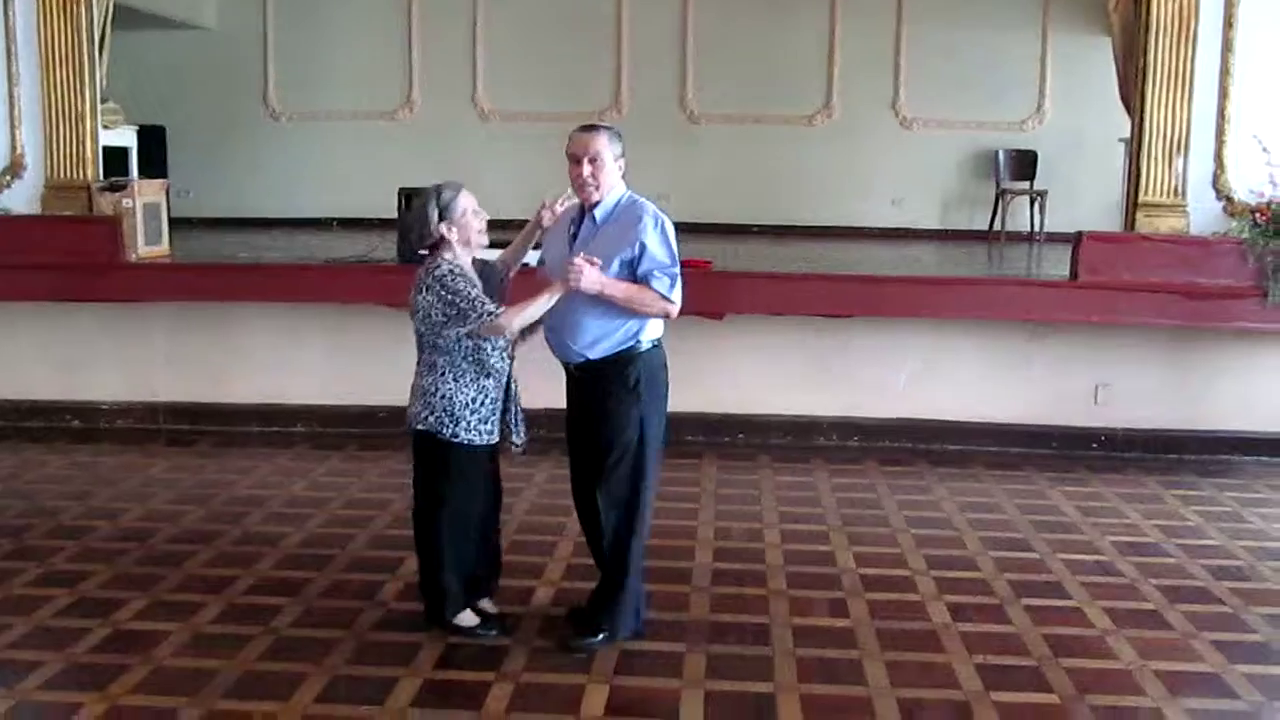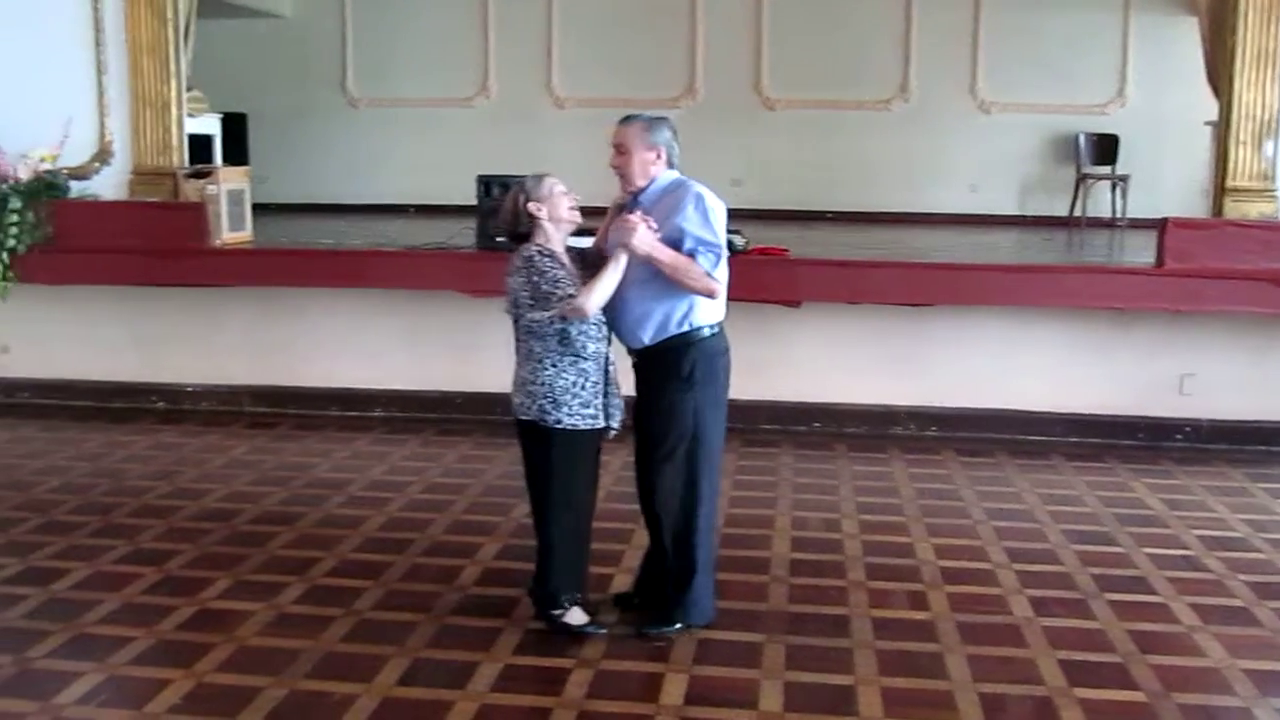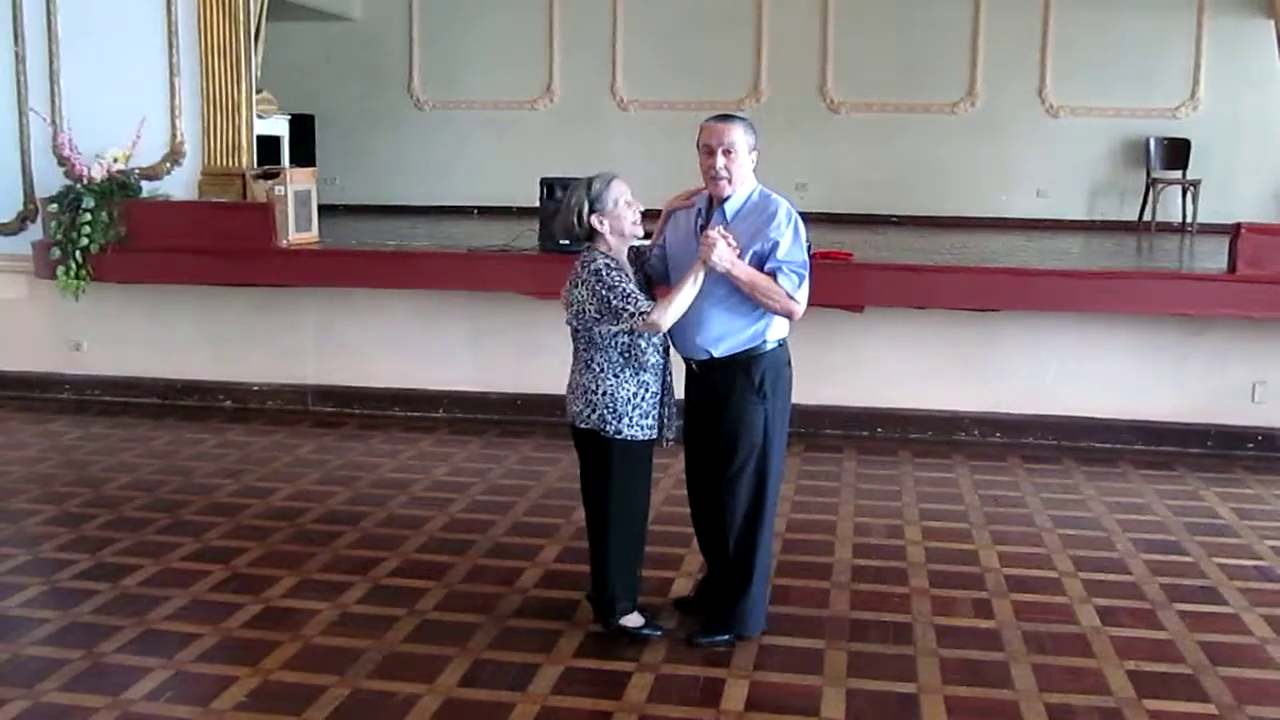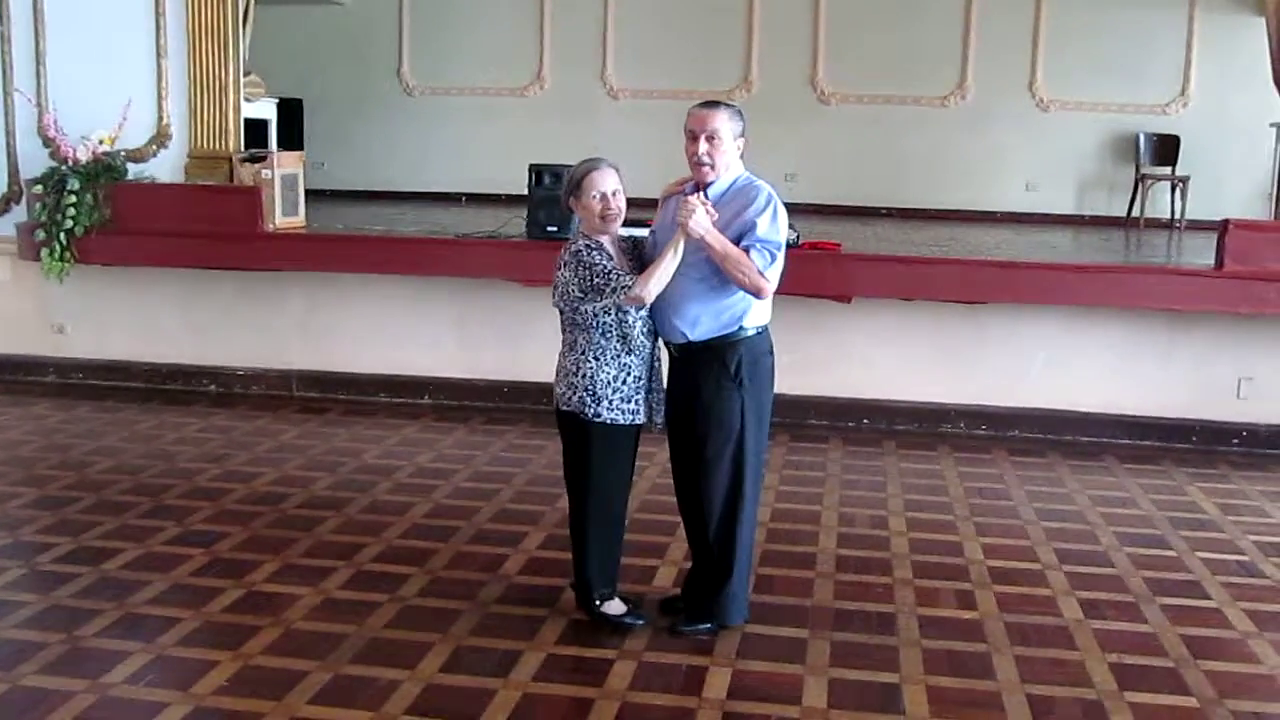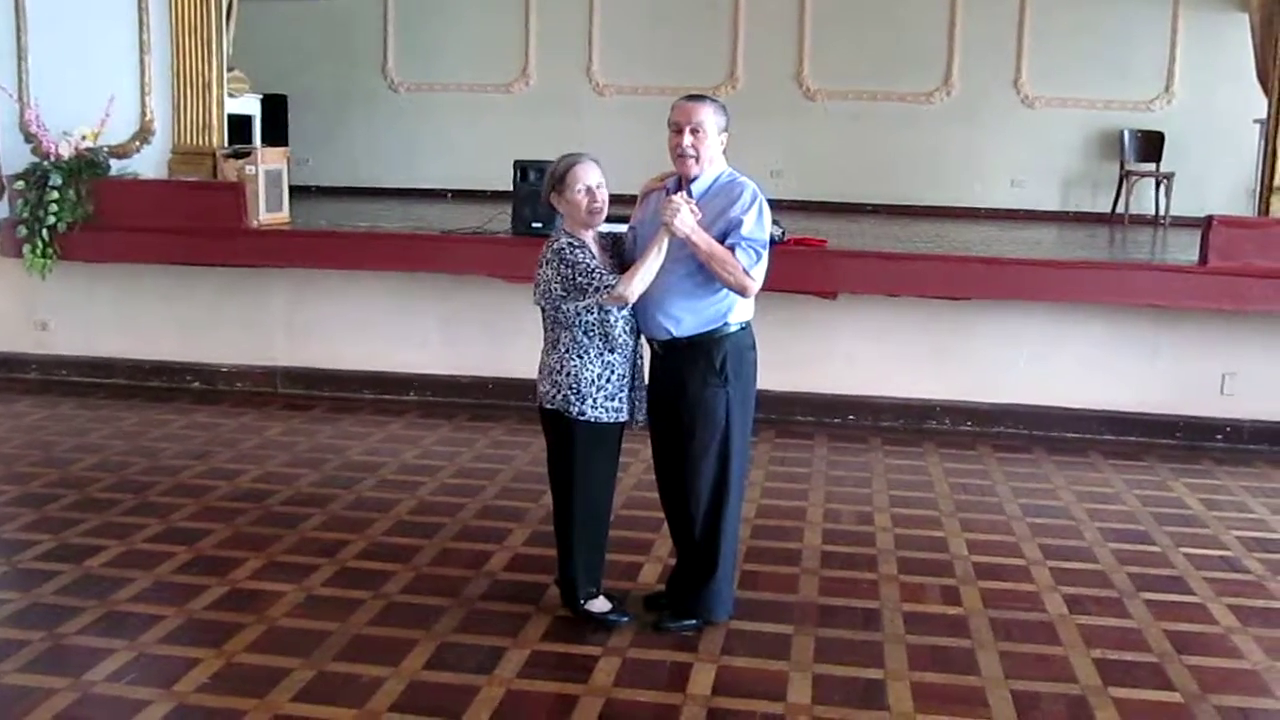
dt=1s
person 1, frame 1
left shoulder: (645, 221)
right shoulder: (561, 225)
left elbow: (668, 304)
left wrist: (601, 285)
left hip: (628, 374)
right hip: (581, 373)
left knee: (619, 494)
right knee: (588, 491)
left ankle: (619, 613)
right ankle: (608, 595)
person 1, frame 2
left shoulder: (692, 200)
right shoulder: (627, 211)
left elbow: (712, 283)
left wrist: (649, 248)
left hip: (690, 357)
right hip: (652, 358)
left knee: (683, 479)
right knee: (655, 476)
left ankle: (687, 601)
right ankle: (656, 583)
person 1, frame 3
left shoulder: (776, 216)
right shoulder: (683, 216)
left elbow: (793, 304)
right elbow: (650, 278)
left wrist: (729, 264)
left hip: (752, 373)
right hip: (701, 372)
left knee: (746, 493)
right knee: (703, 485)
left ankle: (739, 612)
right ankle: (717, 586)
person 1, frame 4
left shoulder: (759, 200)
right shoulder: (676, 201)
left elbow: (762, 281)
left wrist: (705, 233)
left hip: (733, 359)
right hip: (683, 357)
left knee: (726, 484)
right knee: (691, 481)
left ankle: (721, 603)
right ankle: (700, 586)
person 1, frame 5
left shoulder: (742, 197)
right shoulder: (655, 196)
left elbow: (747, 281)
right elbow: (628, 266)
left wrist: (690, 232)
left hip: (716, 356)
right hip: (665, 355)
left knee: (710, 481)
right knee: (674, 477)
left ankle: (706, 598)
right ankle: (684, 581)
person 2, frame 1
left shoulder: (469, 269)
right shoulder: (441, 278)
left elbow: (502, 270)
right elbow: (503, 324)
left wrist: (536, 228)
right wrist: (562, 286)
left hip: (478, 415)
right hip: (449, 418)
left knee: (484, 506)
right knee: (449, 511)
left ankle: (476, 590)
right ankle: (445, 604)
person 2, frame 2
left shoulder: (564, 259)
right shoulder: (531, 262)
left elbow: (598, 266)
right elbow: (583, 305)
right wrist: (626, 251)
left hip: (581, 403)
right hip: (553, 407)
left knee: (575, 502)
right knee: (561, 503)
left ankle: (558, 588)
right ankle: (556, 601)
person 2, frame 3
left shoulder: (626, 260)
right shoulder: (596, 272)
left elbow: (655, 259)
right elbow: (656, 320)
left wrist: (668, 216)
right wrist: (703, 265)
left hip: (631, 411)
right hip: (609, 414)
left knee: (627, 508)
right knee: (614, 509)
left ankle: (614, 595)
right ankle: (614, 606)
person 2, frame 4
left shoulder: (628, 247)
right shoulder: (579, 255)
right elbow: (642, 292)
right wrist: (683, 233)
left hip: (624, 395)
right hip: (593, 398)
left knee: (613, 495)
right knee: (596, 495)
left ankle: (598, 581)
right ankle: (595, 593)
person 2, frame 5
left shoulder: (609, 245)
right shoulder: (561, 253)
right elbow: (624, 292)
right wrist: (666, 231)
left hip: (608, 392)
right hip: (576, 395)
left knee: (598, 493)
right knee: (579, 494)
left ankle: (585, 580)
right ankle: (579, 591)
